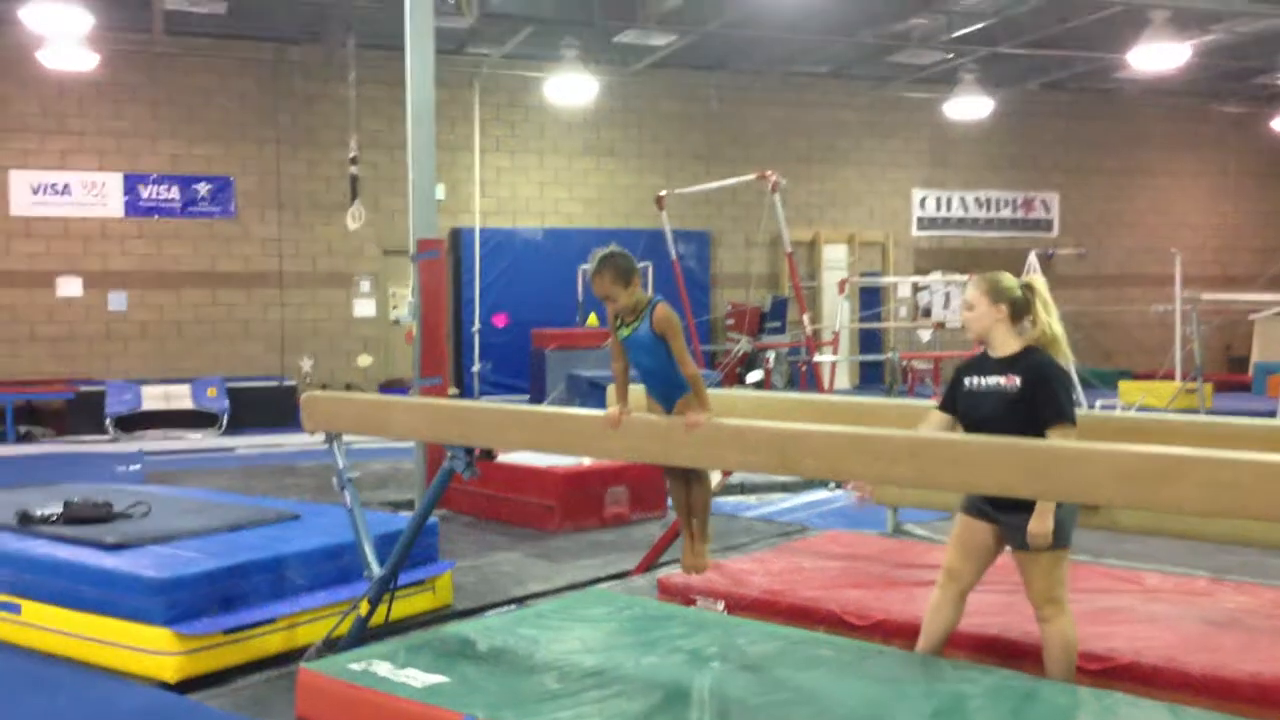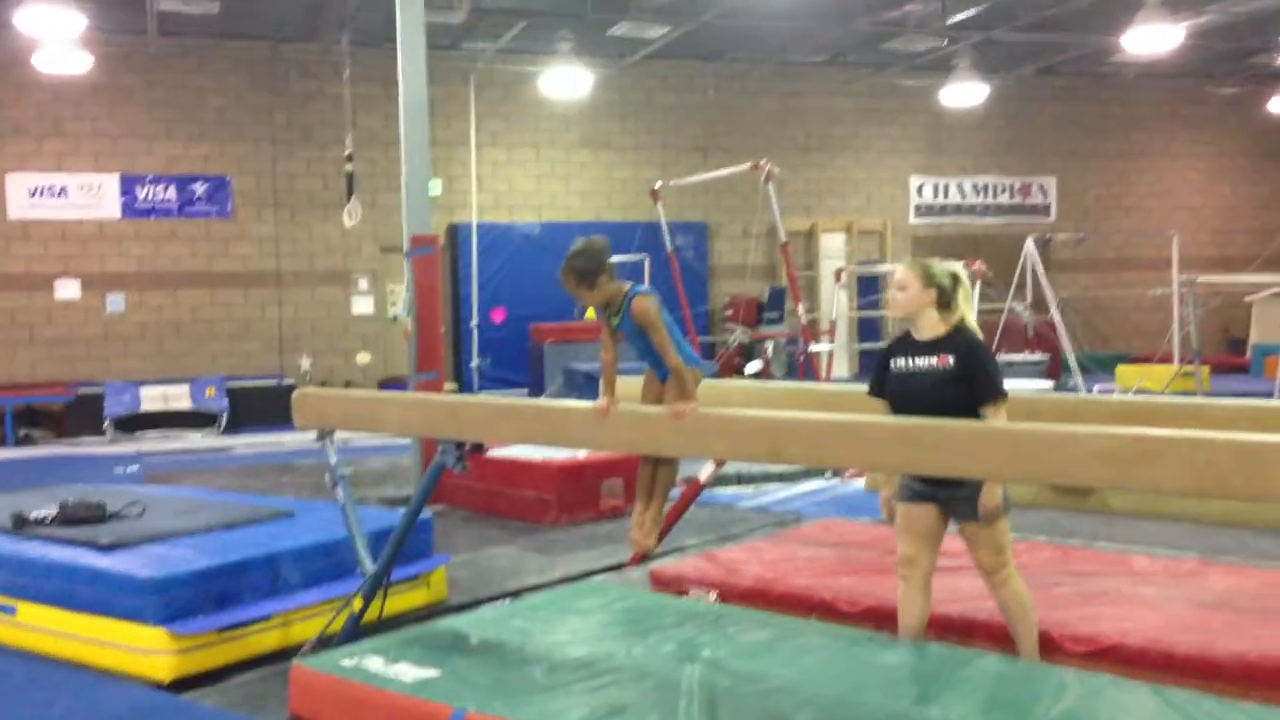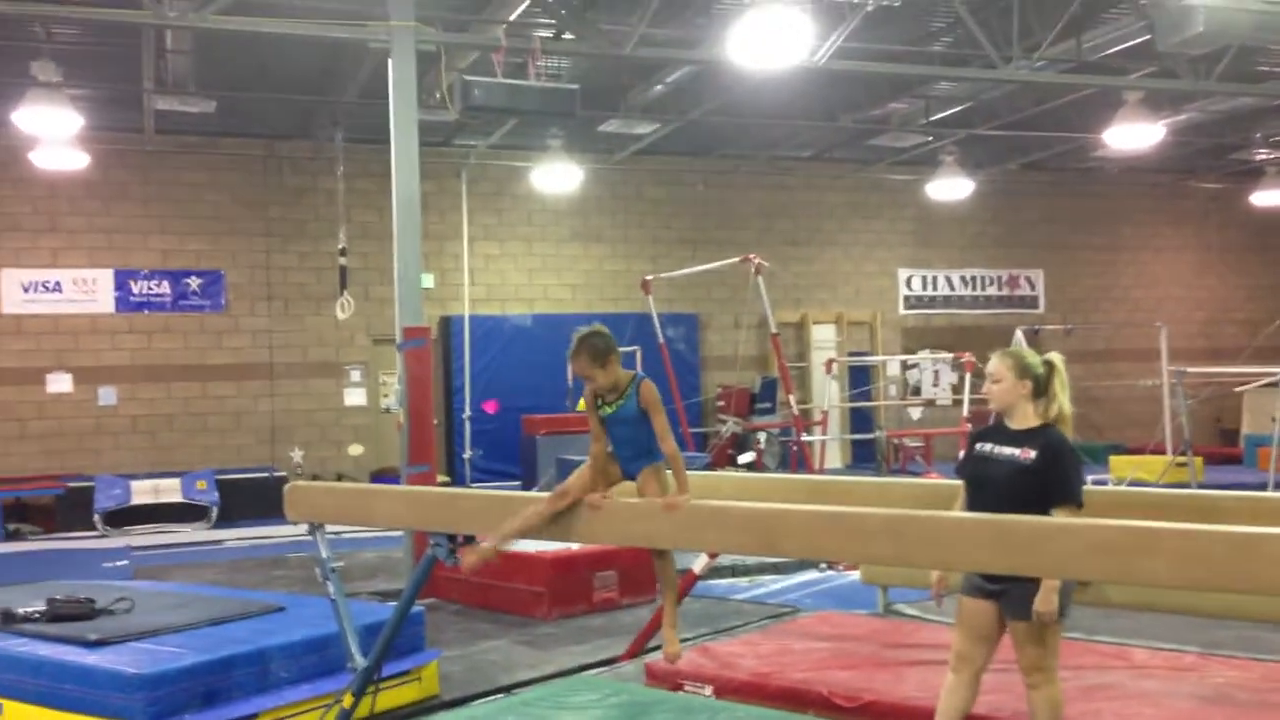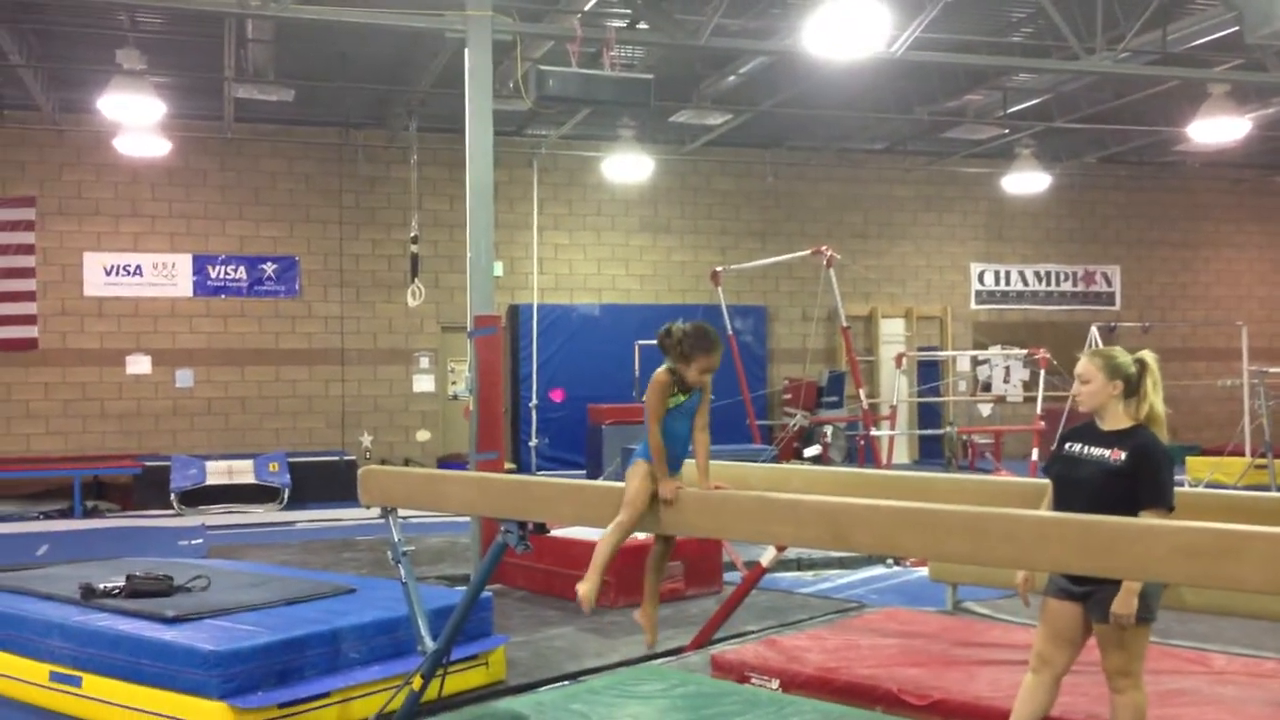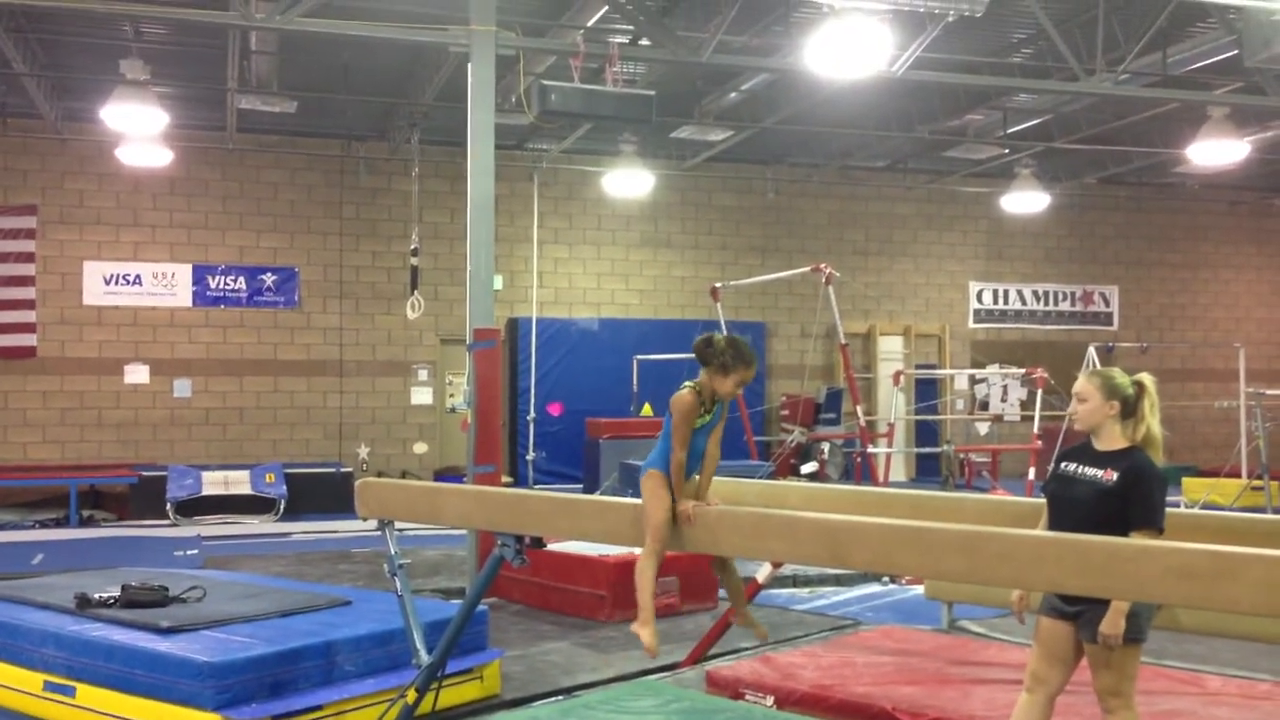
dt=1s
person 1, frame 1
left shoulder: (1043, 370)
right shoulder: (973, 369)
left elbow: (1061, 445)
right elbow: (938, 426)
left wrist: (1045, 510)
left hip: (1031, 507)
right hip: (984, 499)
left knee: (1048, 605)
right knee: (950, 581)
person 1, frame 2
left shoulder: (967, 349)
right shoulder: (895, 353)
left elbow: (994, 418)
right elbow: (891, 421)
left wrist: (994, 481)
right wrist: (888, 481)
left hip: (970, 480)
right hip: (917, 480)
left knee: (996, 571)
right knee: (911, 568)
left ankle: (1031, 667)
person 1, frame 3
left shoulder: (1054, 447)
right shoulder: (982, 439)
right elbow: (964, 505)
left wrist: (1051, 587)
left hip: (1032, 579)
right hip: (983, 573)
left knee: (1037, 674)
right knee: (962, 663)
person 1, frame 4
left shoulder: (1146, 448)
right shoulder: (1072, 438)
right elbow: (1051, 504)
left wrist: (1131, 589)
left hip: (1118, 580)
right hip: (1068, 574)
left knee: (1122, 678)
right knee: (1043, 664)
person 1, frame 5
left shoulder: (1140, 470)
right shoulder: (1069, 458)
right elbow: (1048, 524)
left wrist: (1119, 610)
left hip: (1110, 600)
right hip: (1062, 594)
right knee: (1038, 683)
person 2, frame 1
left shoulder: (660, 313)
right shoulder: (615, 316)
left elbow: (686, 365)
right elbow: (619, 363)
left wrist: (703, 409)
right wrist: (620, 404)
left hip: (684, 395)
right hip: (656, 397)
left knee: (694, 466)
right knee: (671, 468)
left ankle: (701, 540)
right ankle: (687, 537)
person 2, frame 2
left shoulder: (640, 303)
right shoulder: (605, 305)
left elbow: (670, 353)
right elbow: (608, 352)
left wrist: (687, 399)
right wrist: (608, 396)
left hip: (682, 366)
right hip: (656, 368)
left ankle: (654, 516)
right ankle: (641, 509)
person 2, frame 3
left shoulder: (644, 389)
right shoulder: (591, 394)
left elbow: (667, 442)
right elbow: (598, 444)
left wrist: (682, 491)
right wrist: (597, 489)
left hip: (646, 463)
right hip: (614, 458)
right knee: (561, 496)
left ankle: (669, 624)
right ankle: (490, 547)
person 2, frame 4
left shoulder: (703, 385)
right shoulder: (661, 379)
left elbow: (701, 432)
right elbow: (653, 434)
left wrist: (704, 479)
right wrist: (663, 479)
left hip: (672, 470)
right hip: (645, 462)
left knee: (664, 544)
right knee: (632, 512)
left ankle: (648, 611)
right ankle: (592, 578)
person 2, frame 5
left shoulder: (722, 399)
right shoulder: (687, 399)
left elbow: (711, 449)
right elbow: (677, 454)
left wrist: (702, 496)
right wrist: (682, 499)
left hip: (686, 477)
right hip: (659, 474)
right knee: (657, 540)
left ankle: (740, 610)
right ankle: (645, 620)
